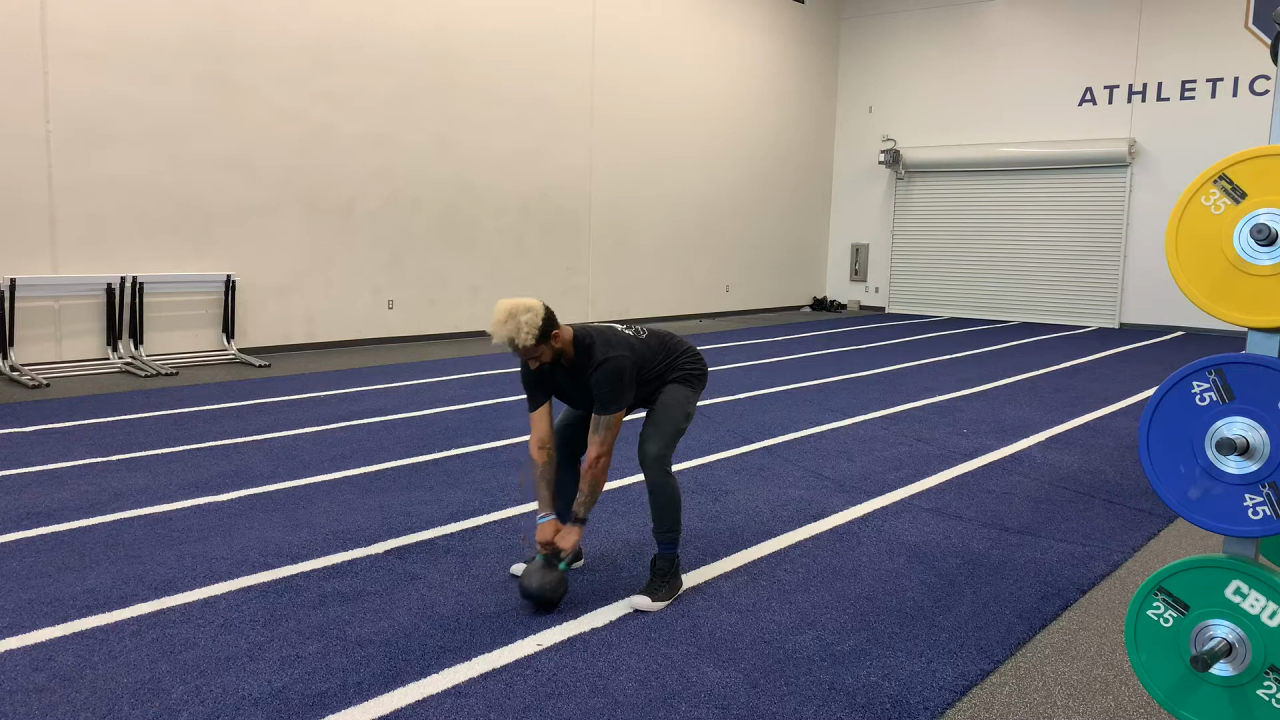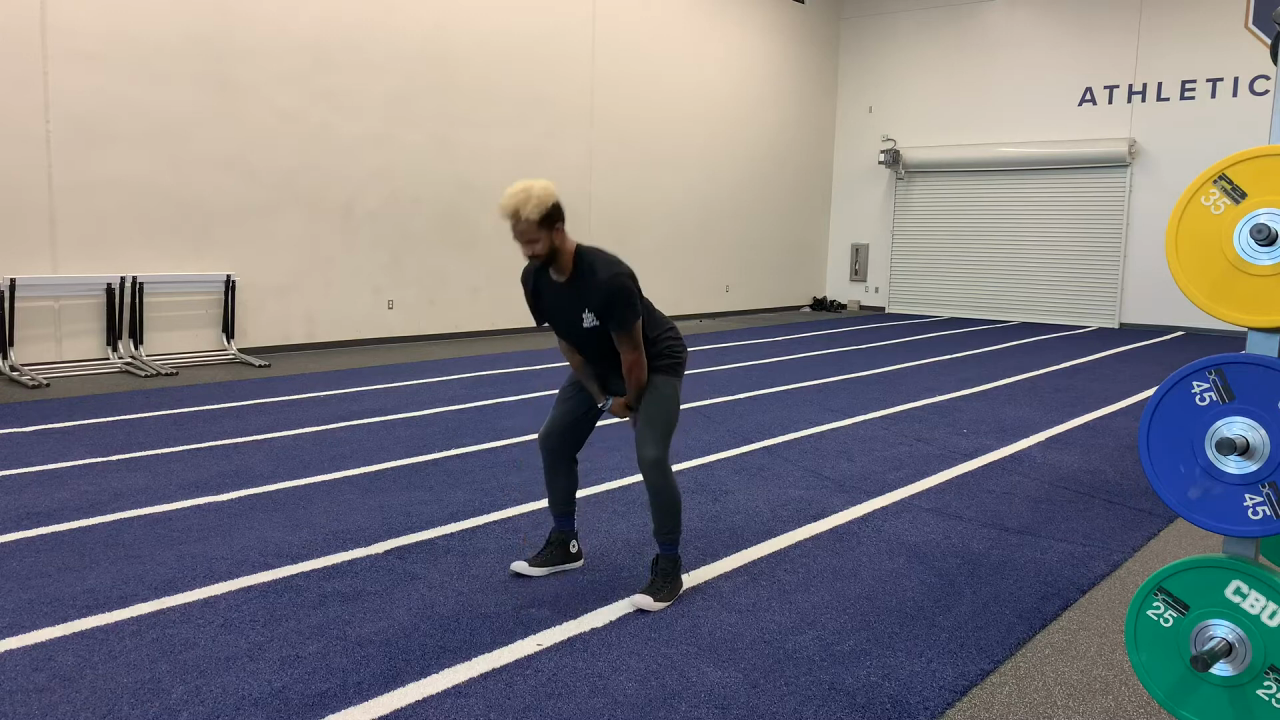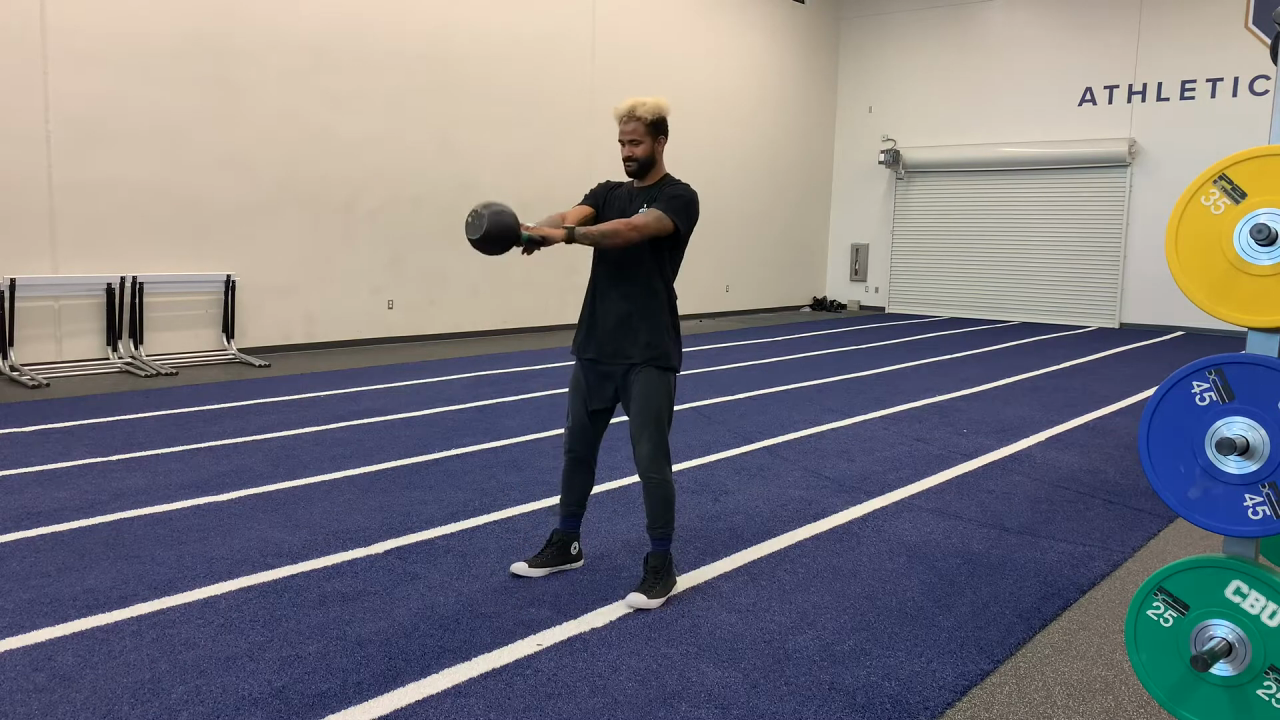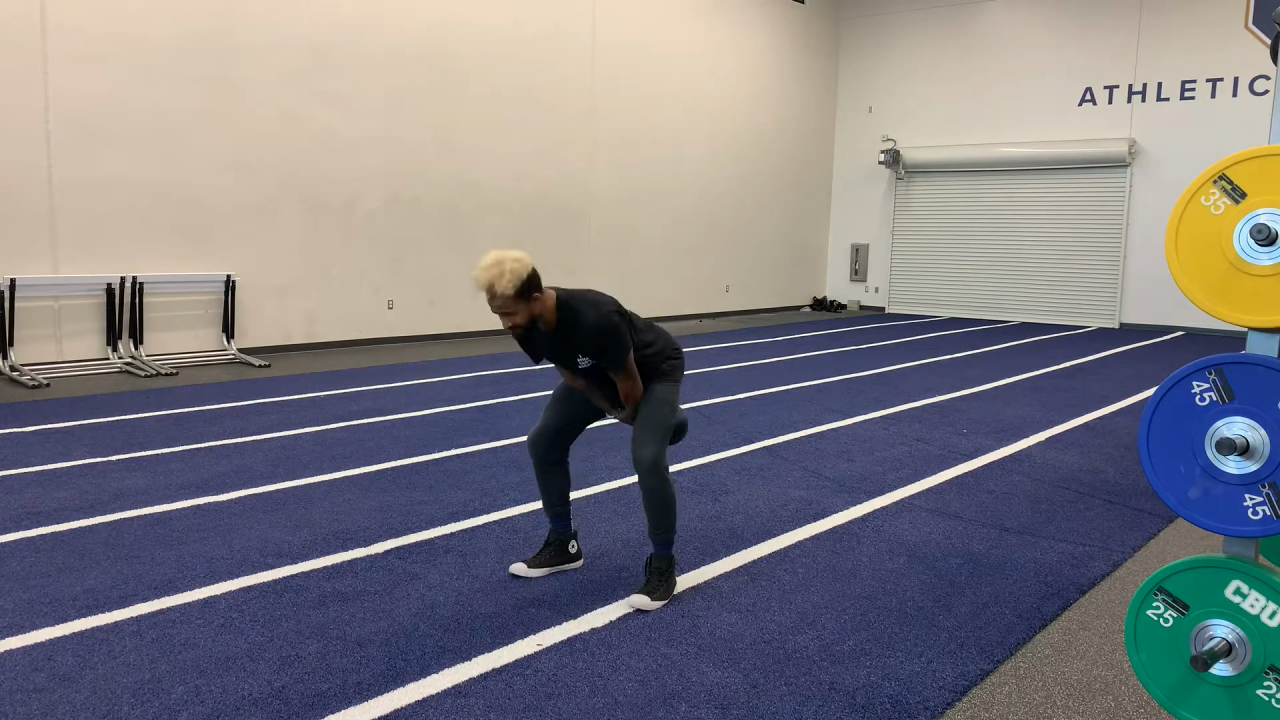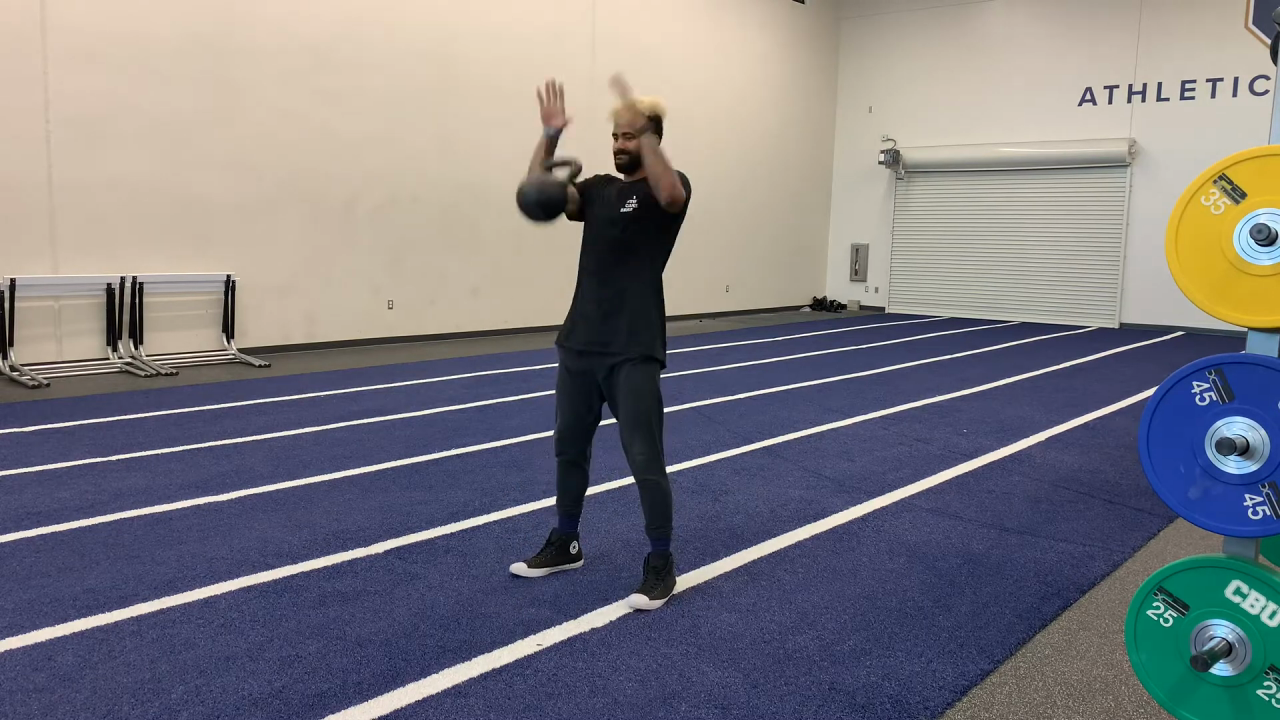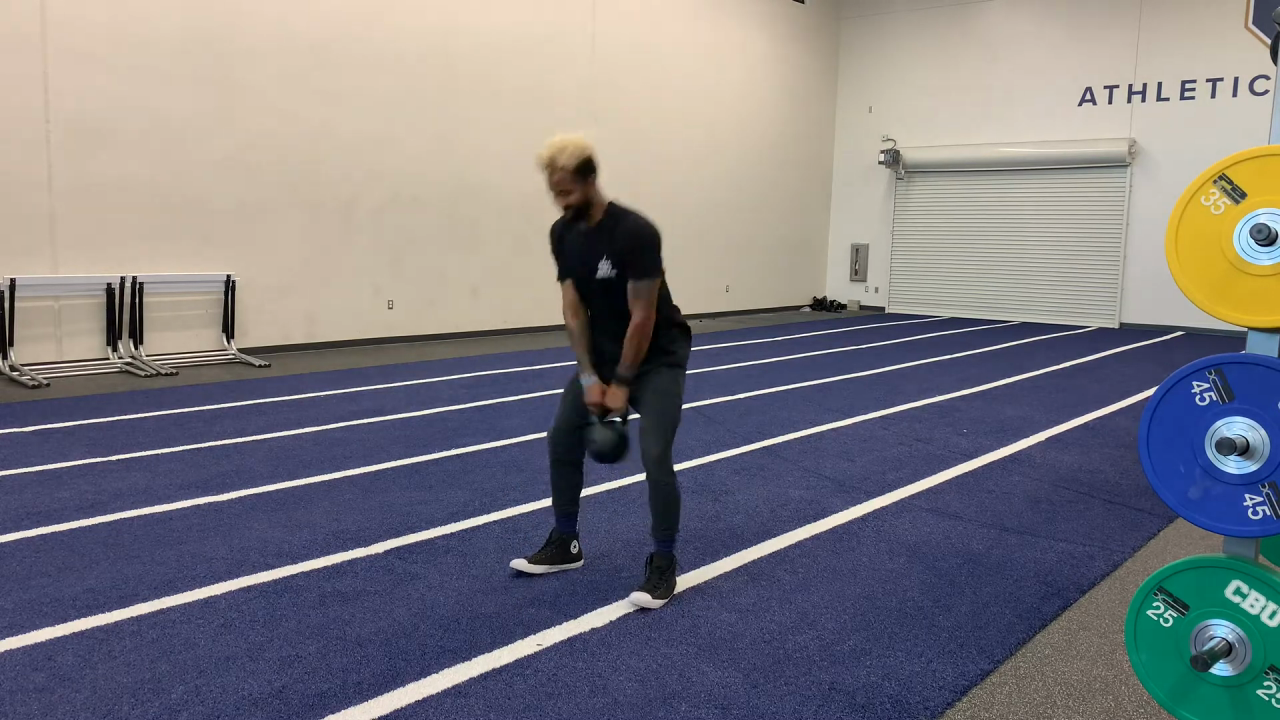
dt=0.7s
person 1, frame 1
left shoulder: (608, 360)
right shoulder: (536, 362)
left elbow: (599, 454)
right elbow: (541, 444)
left wrist: (577, 522)
right wrist: (545, 516)
left hip: (678, 375)
right hip: (633, 376)
left knee: (652, 455)
right knee: (562, 440)
left ankle: (667, 568)
right ankle: (567, 549)
person 1, frame 2
left shoulder: (609, 280)
right shoulder: (534, 279)
left elbow: (633, 355)
right elbow: (569, 346)
left wrist: (632, 400)
right wrist: (604, 398)
left hip: (657, 361)
right hip: (596, 366)
left knee: (651, 457)
right knee: (553, 441)
left ankle: (669, 569)
right ankle: (564, 543)
person 1, frame 3
left shoulder: (679, 197)
right shoulder: (608, 192)
left elbow: (632, 230)
right elbow: (572, 217)
left wrist: (566, 235)
right wrist: (538, 229)
left hip: (649, 354)
right hip: (595, 347)
left knee: (650, 459)
right knee: (577, 448)
left ankle: (660, 565)
right ankle: (566, 544)
person 1, frame 4
left shoulder: (596, 318)
right shoulder: (526, 328)
left elbow: (628, 384)
right elbow: (572, 374)
left wrist: (631, 417)
right wrist: (614, 410)
left hip: (653, 369)
left knee: (648, 456)
right knee: (544, 443)
left ankle: (663, 567)
right ankle: (562, 543)
person 1, frame 5
left shoulder: (665, 187)
right shoulder: (598, 189)
left elbow: (669, 191)
left wrist: (643, 125)
right wrist: (551, 134)
left hip: (632, 352)
right hip: (579, 346)
left knee: (644, 460)
right knee: (569, 449)
left ankle: (660, 564)
right ankle: (565, 543)
person 1, frame 6
left shoulder: (633, 233)
right shoulder: (561, 233)
left elbow: (644, 317)
right elbow: (574, 308)
left wrist: (623, 384)
right wrist: (589, 377)
left hip: (659, 353)
right hip: (604, 351)
left knee: (655, 453)
right knee: (562, 438)
left ankle: (662, 565)
right ankle: (565, 543)
